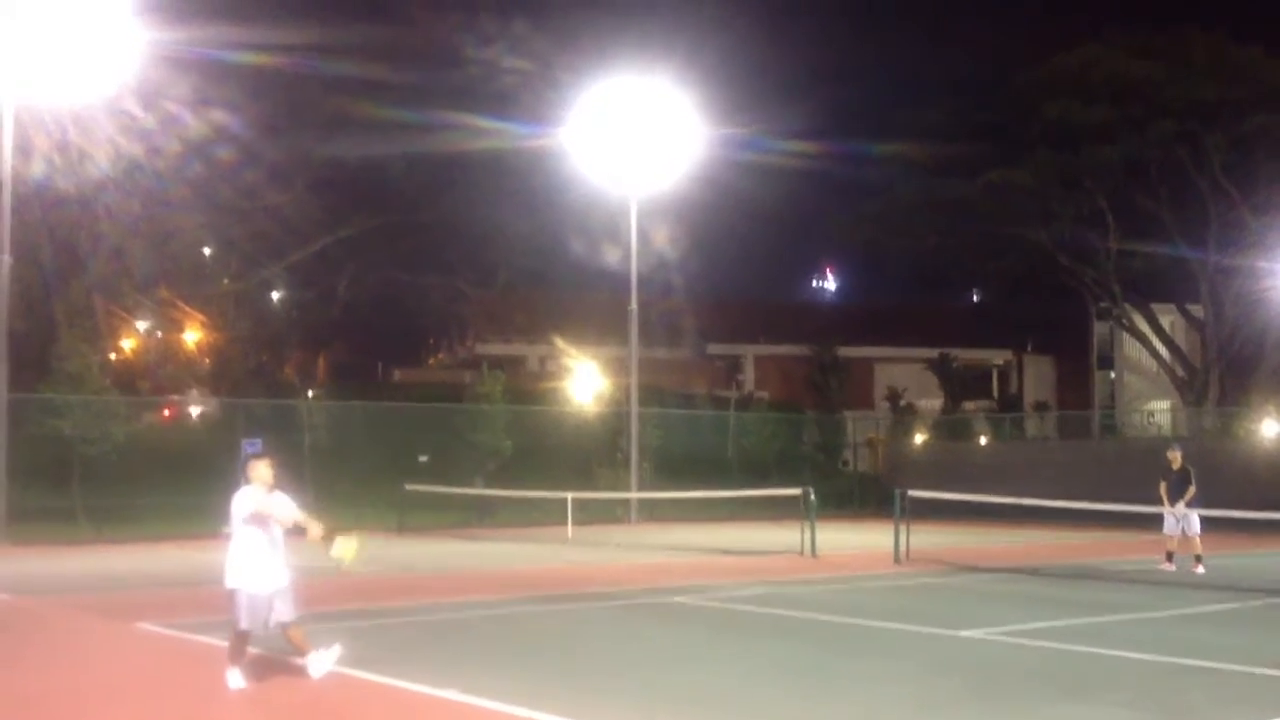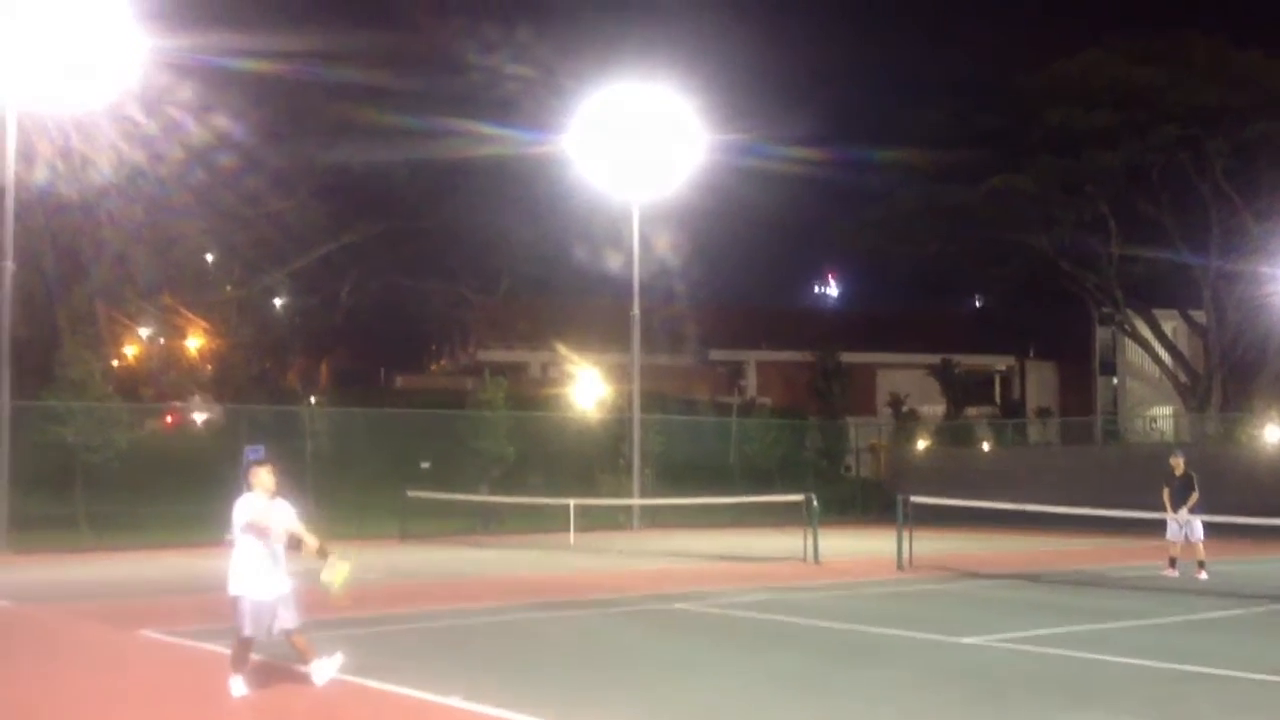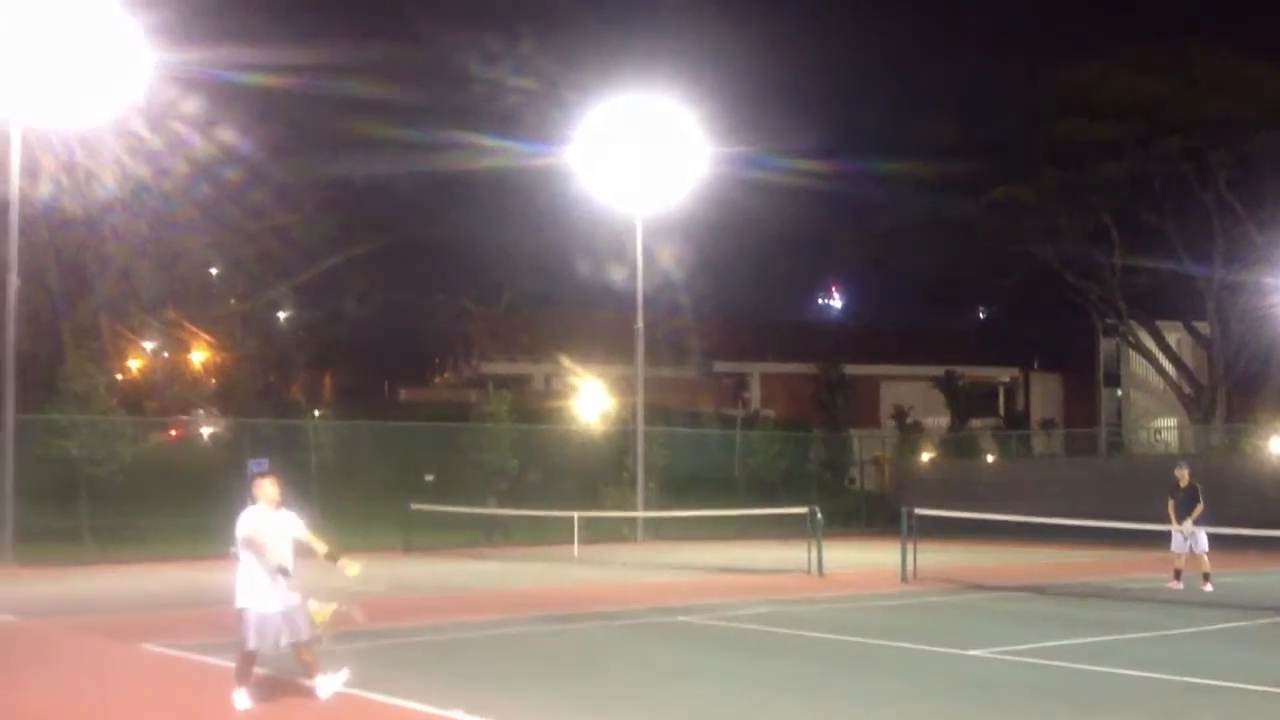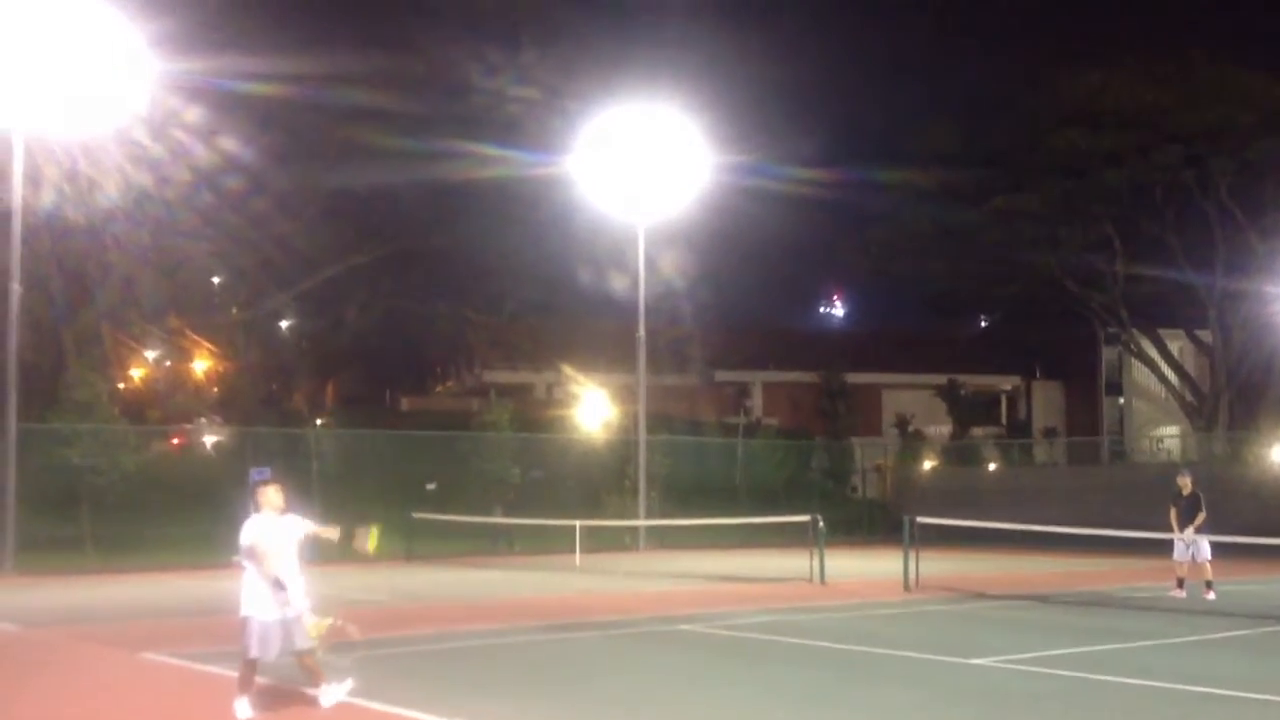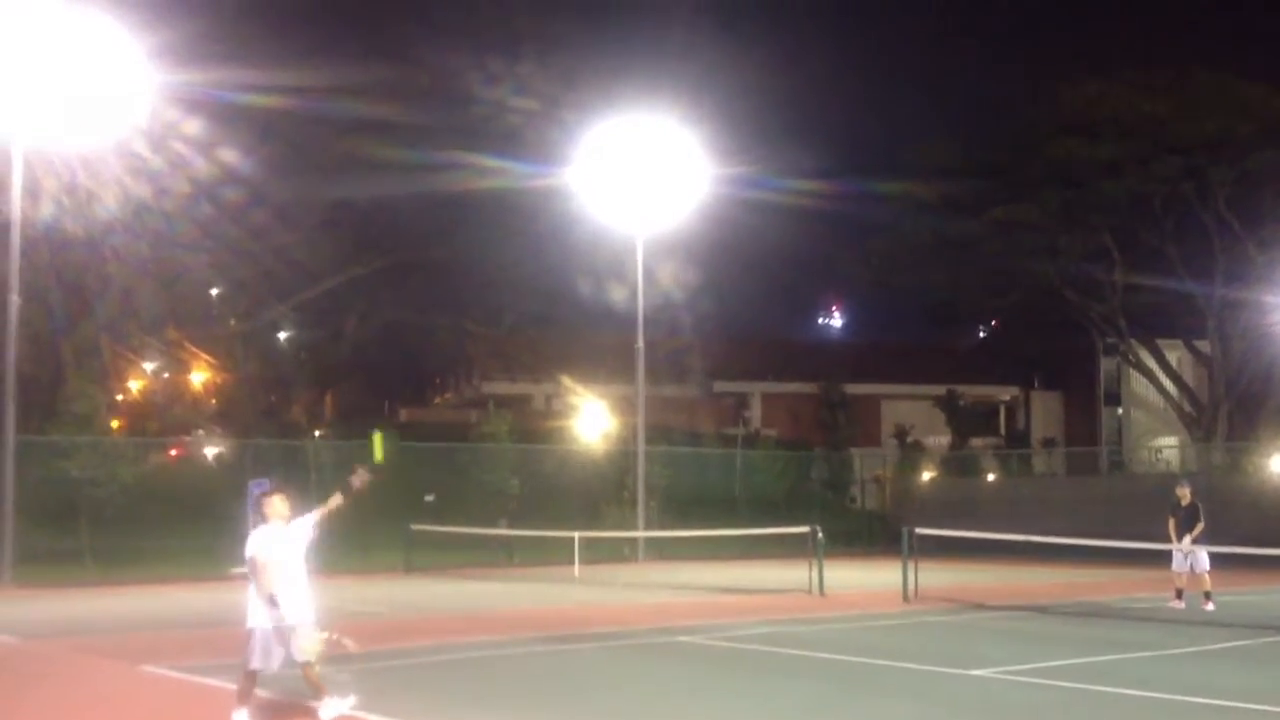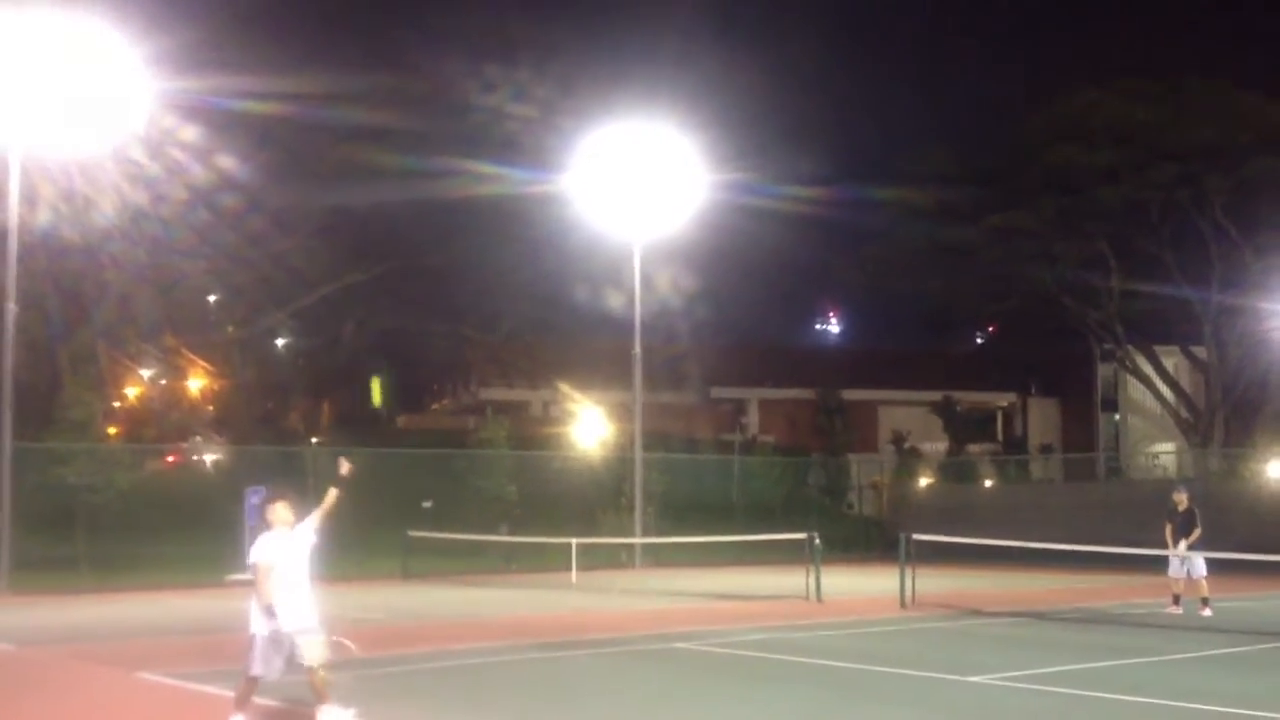
dt=0.1s
person 1, frame 1
left shoulder: (278, 498)
right shoulder: (244, 497)
left elbow: (298, 516)
right elbow: (269, 514)
left wrist: (313, 527)
right wrist: (307, 526)
left hip: (276, 575)
right hip: (247, 577)
left knee: (288, 622)
right knee: (243, 628)
left ankle: (312, 659)
right ankle: (234, 669)
person 1, frame 2
left shoulder: (281, 505)
right shoulder: (245, 504)
left elbow: (301, 530)
right elbow: (266, 527)
left wrist: (322, 552)
right wrist: (297, 543)
left hip: (279, 583)
right hip: (250, 585)
left knee: (292, 628)
right knee: (247, 635)
left ankle: (315, 666)
right ankle: (237, 677)
person 1, frame 3
left shoulder: (287, 516)
right shoulder: (249, 518)
left elbow: (309, 538)
right elbow: (263, 547)
left wrist: (336, 558)
right wrist: (283, 570)
left hip: (287, 596)
right hip: (257, 597)
left knee: (301, 641)
right knee: (251, 648)
left ankle: (320, 681)
right ankle: (241, 690)
person 1, frame 4
left shoulder: (291, 522)
right shoulder: (253, 526)
left elbow: (319, 530)
right elbow: (263, 555)
right wrist: (279, 585)
left hip: (293, 604)
right hip: (263, 607)
left knee: (305, 649)
right knee: (254, 656)
left ankle: (324, 690)
right ankle: (243, 699)
person 1, frame 5
left shoulder: (298, 528)
right shoulder: (259, 538)
left elbow: (325, 510)
right elbow: (262, 571)
left wrist: (349, 487)
right wrist: (275, 604)
left hip: (299, 613)
right hip: (267, 616)
left knee: (309, 660)
right knee: (255, 668)
person 1, frame 6
left shoulder: (302, 534)
right shoulder: (264, 544)
left elbow: (324, 507)
right elbow: (261, 580)
left wrist: (341, 478)
right wrist: (270, 613)
left hip: (304, 619)
right hip: (273, 622)
left knee: (317, 664)
right knee: (256, 673)
